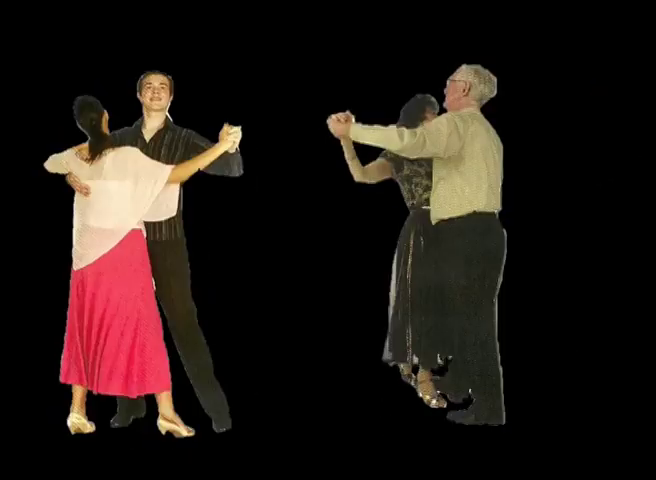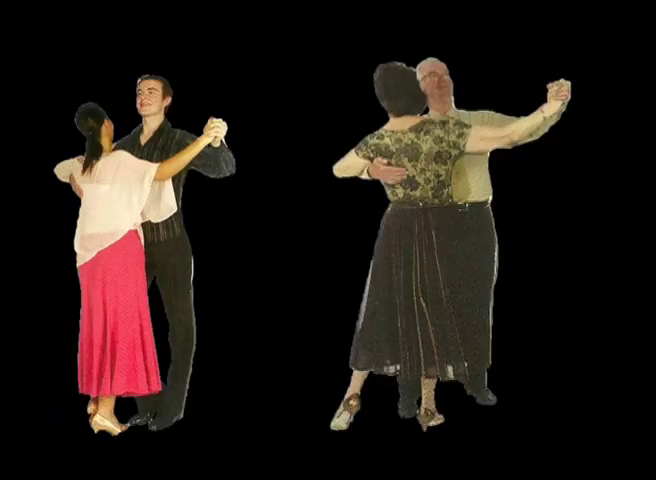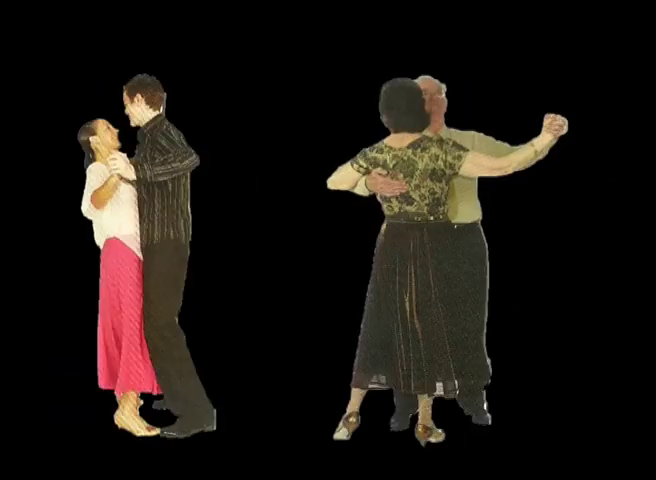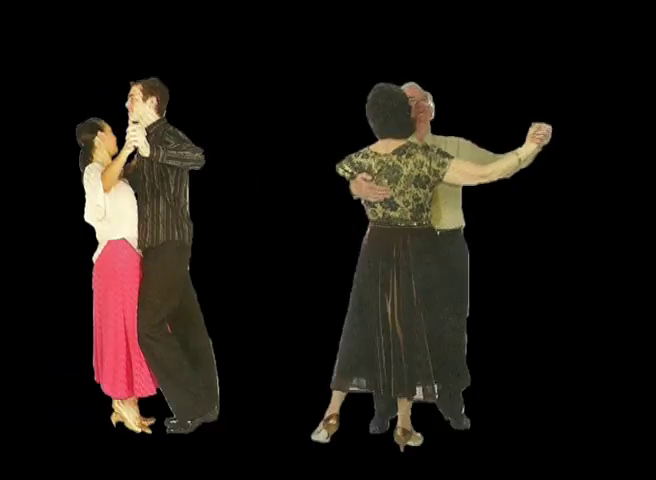
dt=0.3s
person 1, frame 1
left shoulder: (456, 123)
right shoulder: (487, 132)
left elbow: (413, 143)
left wrist: (352, 129)
left hip: (466, 233)
right hip: (482, 230)
left knee: (473, 319)
right knee: (448, 310)
person 1, frame 2
left shoulder: (376, 141)
right shoulder: (445, 131)
left elbow: (339, 170)
right elbow: (506, 137)
right wrist: (548, 109)
left hip: (398, 232)
right hip: (439, 230)
left knee: (381, 313)
right knee: (436, 312)
right ankle: (427, 406)
person 1, frame 3
left shoulder: (373, 156)
right shoulder: (441, 150)
left elbow: (332, 184)
right elbow: (501, 167)
right wrist: (542, 140)
left hip: (394, 248)
right hip: (437, 245)
left knee: (379, 329)
right knee: (435, 326)
left ankle: (351, 415)
right ankle: (425, 421)
person 1, frame 4
left shoulder: (359, 160)
right shoulder: (426, 157)
right elbow: (484, 174)
right wrist: (527, 149)
left hip: (378, 251)
right hip: (418, 250)
left knee: (363, 333)
right knee: (417, 333)
left ankle: (331, 417)
right ankle: (403, 426)
person 2, frame 1
left shoulder: (183, 139)
right shoulder: (120, 139)
left elbow: (229, 168)
left wrist: (230, 148)
right wrist: (73, 174)
left hip: (167, 241)
left knee: (182, 319)
left ankle: (215, 404)
right ankle: (130, 402)
person 2, frame 2
left shoulder: (179, 140)
right shoulder: (125, 145)
left elbow: (223, 169)
left wrist: (218, 144)
left hip: (170, 243)
left knee: (180, 320)
left ankle: (172, 404)
right ankle: (147, 404)
person 2, frame 3
left shoulder: (162, 133)
right shoulder: (152, 136)
left elbow: (188, 159)
left wrist: (137, 171)
left hip: (165, 243)
right hip: (158, 243)
left knee: (159, 324)
right knee: (157, 321)
left ankle: (197, 411)
right ankle: (176, 396)
person 2, frame 4
left shoulder: (165, 135)
right shoulder: (150, 139)
left elbow: (196, 156)
left wrist: (150, 151)
left hip: (168, 244)
right hip: (160, 244)
left knee: (149, 325)
right knee: (186, 322)
left ankle: (192, 405)
right ankle: (206, 402)
person 3, frame 1
right shoulder: (403, 151)
right elbow: (363, 175)
right wrist: (346, 140)
right hip: (423, 227)
left knee: (432, 301)
right knee: (417, 302)
person 3, frame 2
left shoulder: (480, 121)
left elbow: (527, 130)
right elbow: (376, 159)
left wrist: (555, 105)
right wrist: (374, 169)
left hip: (476, 222)
left knee: (478, 306)
left ankle: (477, 380)
right ankle: (411, 389)
person 3, frame 3
left shoulder: (471, 142)
right elbow: (365, 177)
left wrist: (549, 136)
right wrist: (371, 181)
left ankle: (473, 397)
right ankle: (407, 403)
person 3, frame 4
left shoulder: (456, 147)
left elbow: (501, 165)
right elbow: (359, 176)
left wrist: (534, 144)
right wrist: (358, 185)
left hip: (449, 247)
person 4, frame 1
left shoulder: (76, 158)
right shoulder: (128, 157)
left elbow: (49, 163)
right elbow: (175, 175)
right wrist: (219, 147)
left hip: (88, 250)
right hip: (125, 248)
left knee: (86, 327)
right knee: (138, 325)
left ankle: (78, 409)
person 4, frame 2
left shoulder: (80, 165)
right shoulder: (120, 161)
left elbow: (59, 171)
right elbow: (162, 172)
right wrist: (203, 140)
left hip: (92, 251)
right hip: (121, 249)
left knee: (99, 326)
right knee: (121, 325)
left ankle: (98, 401)
right ankle: (104, 410)
person 4, frame 3
left shoulder: (114, 168)
right shoulder: (97, 170)
right elbow: (97, 200)
right wrist: (117, 176)
left hip: (131, 251)
right hip: (120, 252)
left knee: (130, 324)
right knee: (133, 325)
left ankle: (127, 402)
right ankle: (127, 407)
person 4, frame 4
left shoulder: (109, 171)
right shoulder: (93, 171)
right elbow: (105, 184)
right wrist: (126, 150)
left hip: (129, 253)
right hip: (118, 254)
left knee: (130, 326)
right knee: (128, 327)
left ankle: (124, 401)
right ankle: (126, 403)
